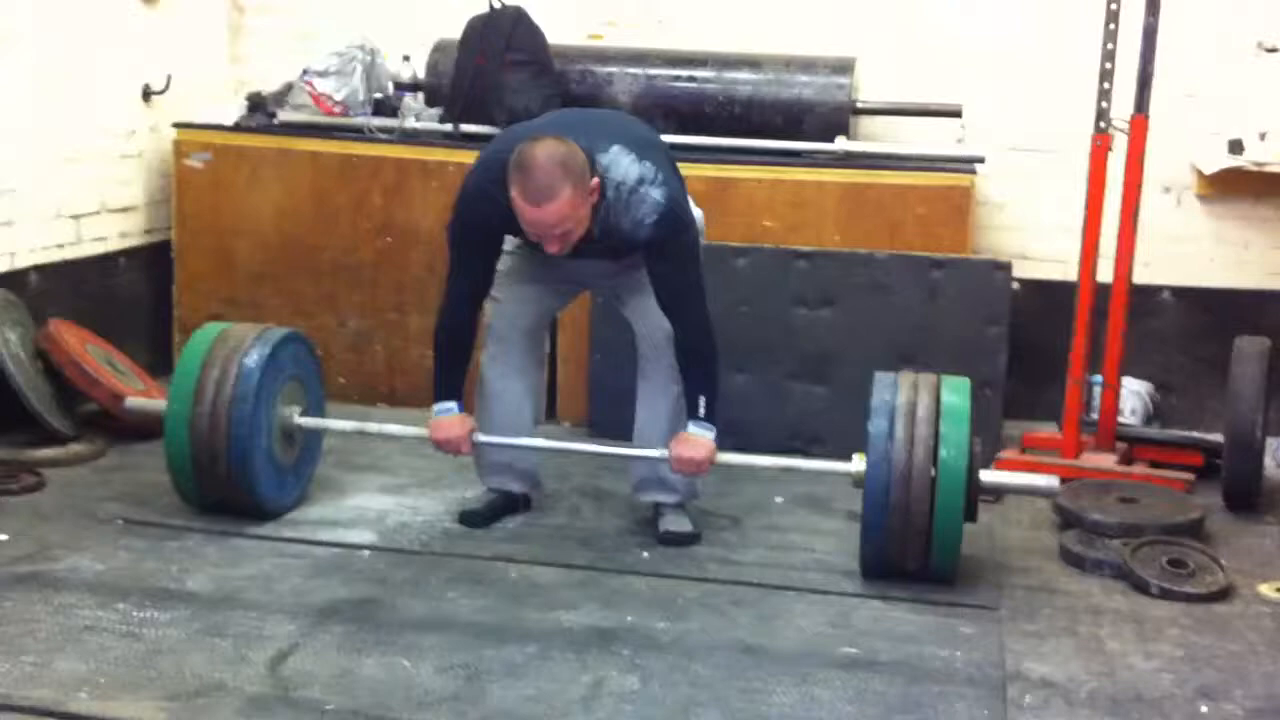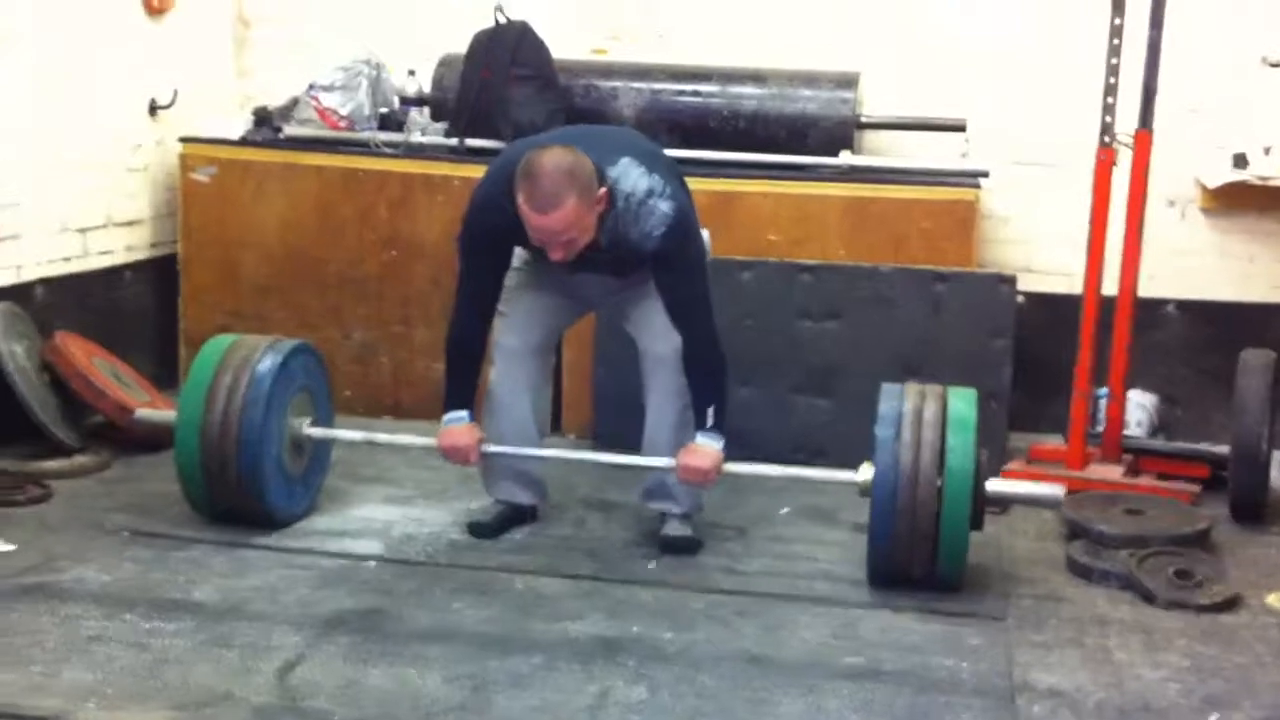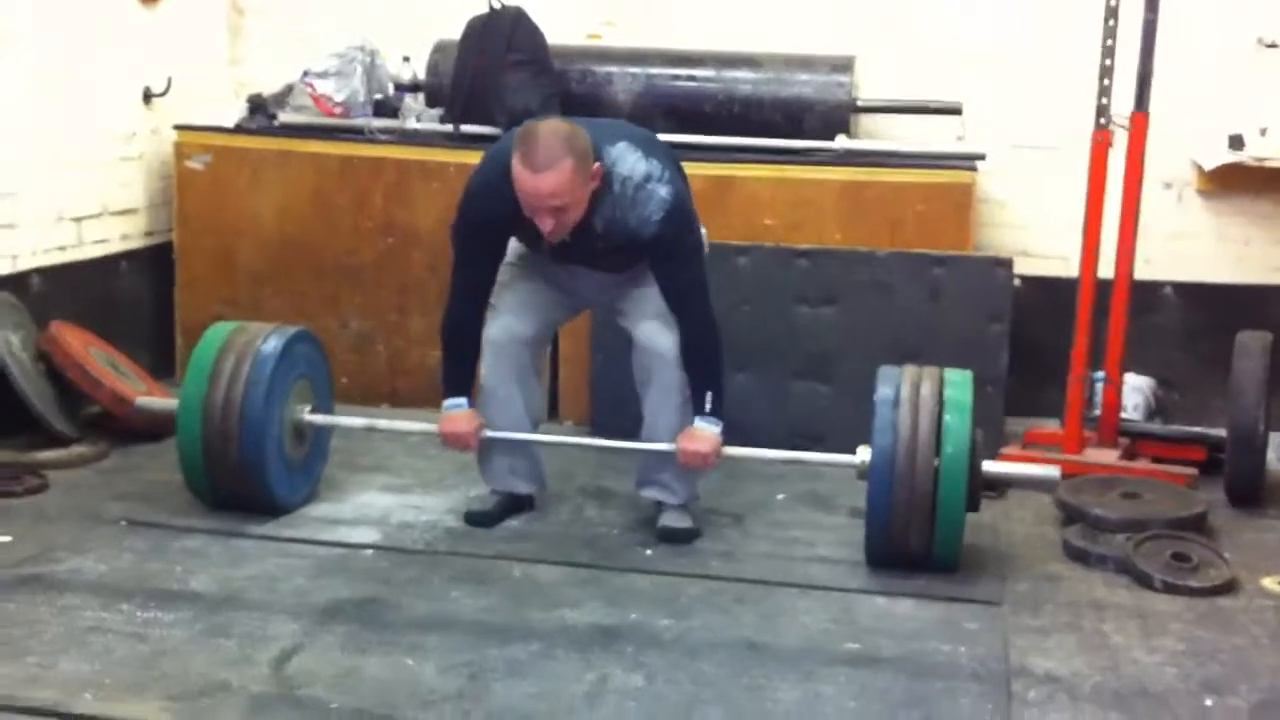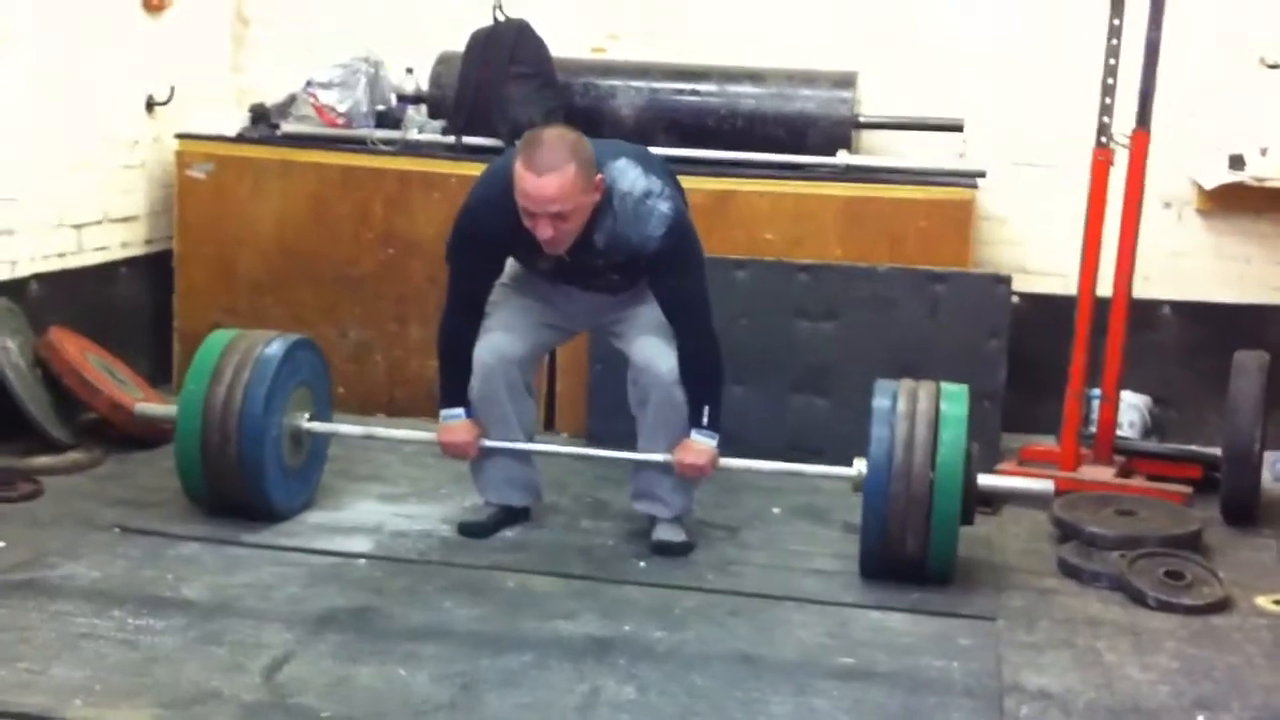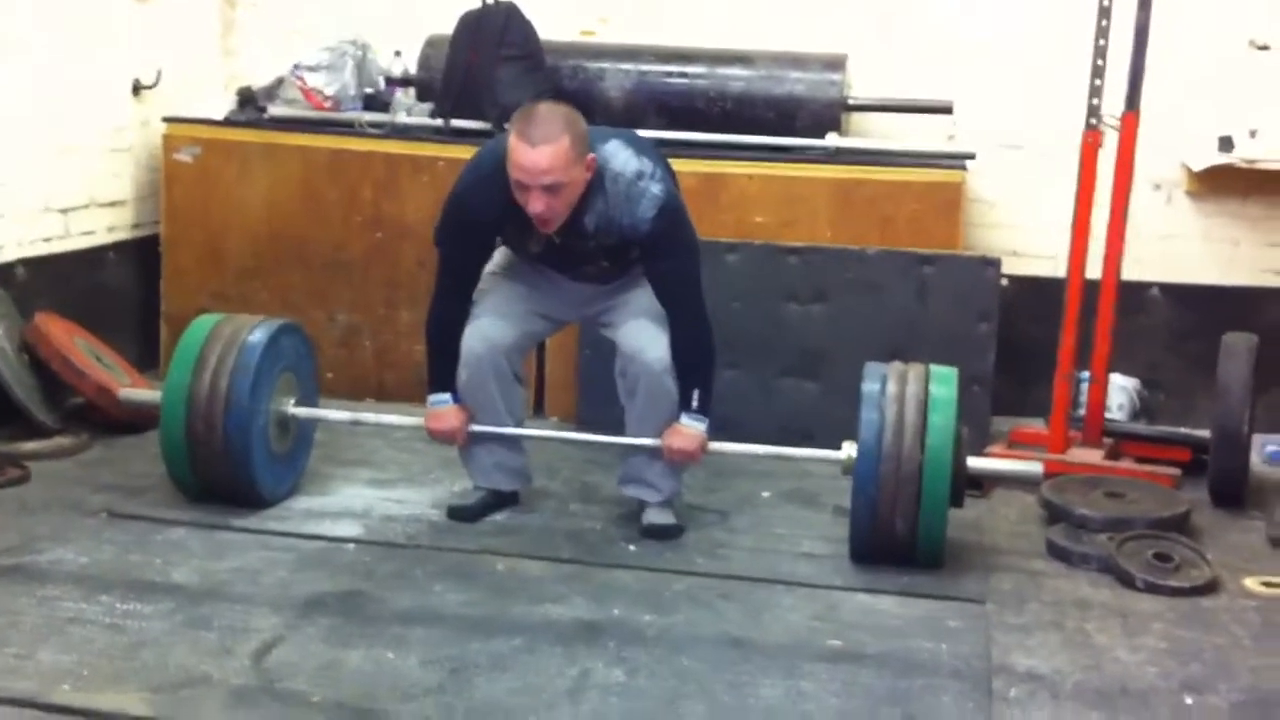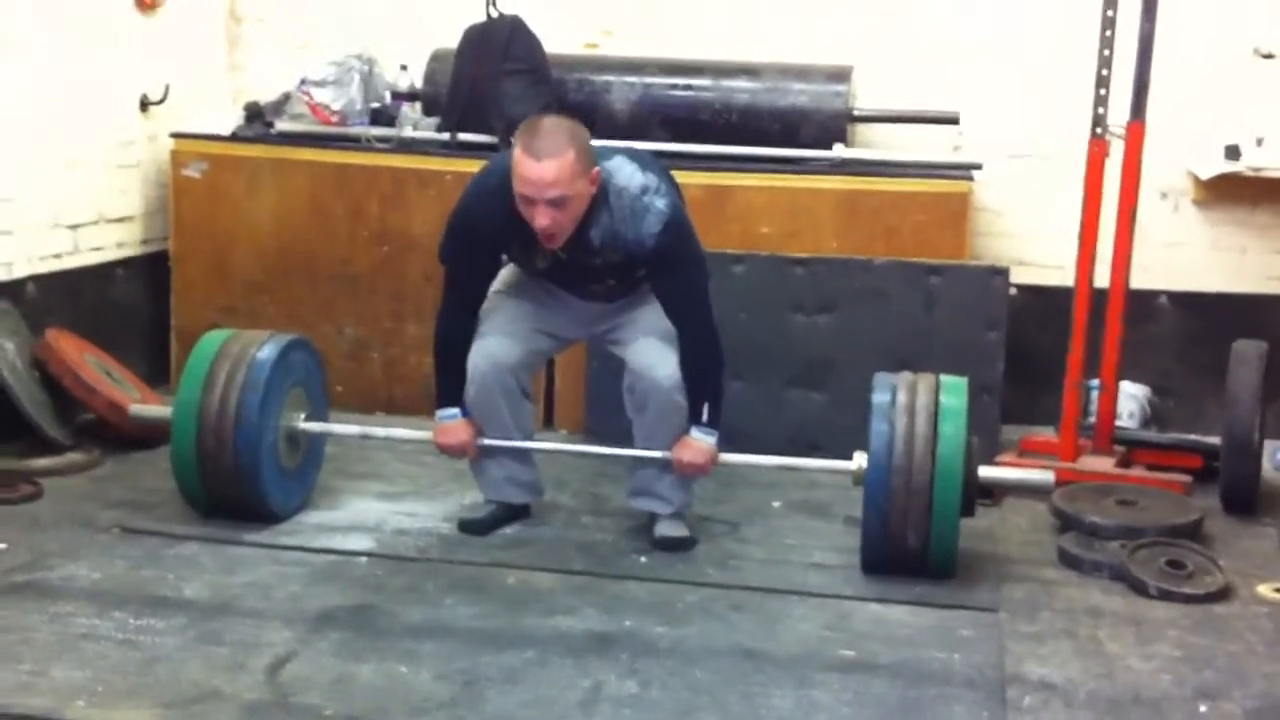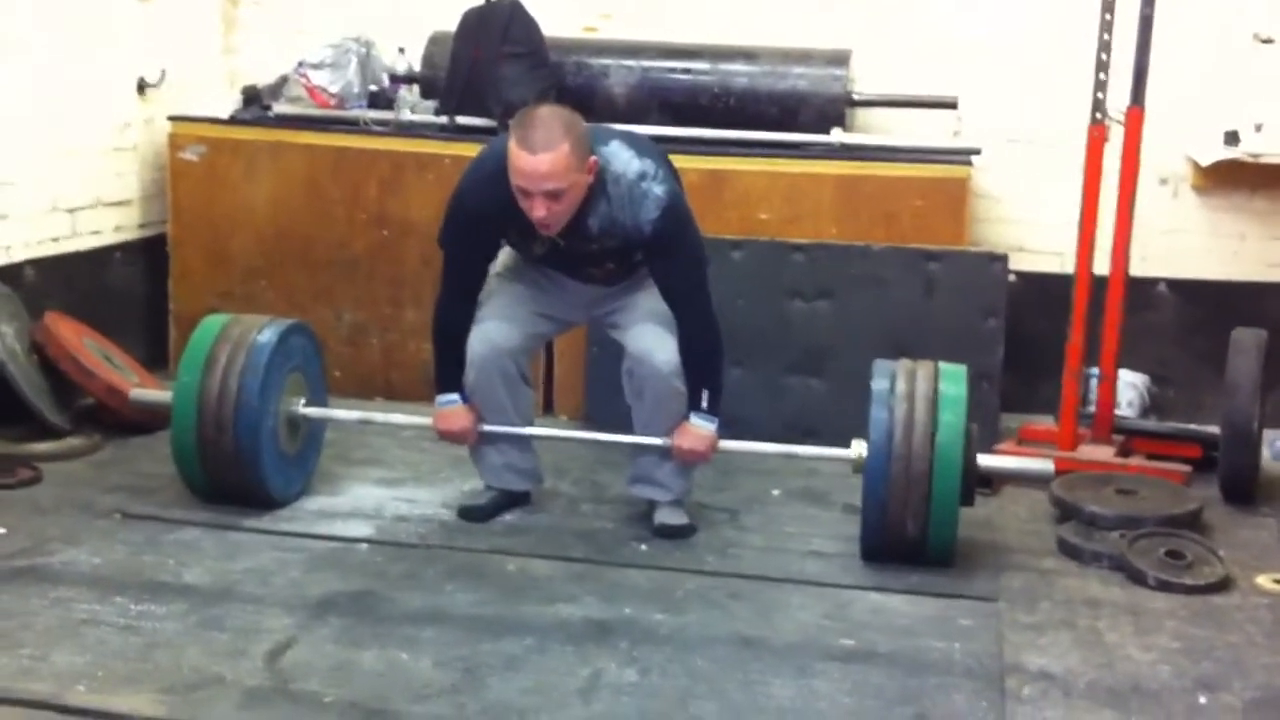
dt=0.4s
person 1, frame 1
left shoulder: (651, 200)
right shoulder: (486, 189)
left elbow: (688, 315)
right elbow: (463, 298)
left wrist: (701, 425)
right wrist: (446, 405)
left hip: (642, 251)
left knee: (664, 336)
right knee: (506, 330)
left ankle: (668, 497)
right ankle: (508, 483)
person 1, frame 2
left shoulder: (657, 209)
right shoulder: (496, 197)
left elbow: (696, 324)
right elbow: (474, 307)
left wrist: (708, 436)
right wrist: (457, 413)
left hip: (647, 270)
left knee: (670, 350)
right knee: (513, 344)
left ankle: (673, 505)
right ankle: (514, 494)
person 1, frame 3
left shoulder: (652, 193)
right shoulder: (492, 184)
left elbow: (693, 309)
right elbow: (468, 293)
left wrist: (707, 419)
right wrist: (457, 400)
left hip: (643, 266)
left knee: (666, 345)
right knee: (503, 336)
left ankle: (671, 495)
right ankle: (511, 483)
person 1, frame 4
left shoulder: (652, 209)
right shoulder: (490, 200)
left elbow: (694, 324)
right elbow: (463, 307)
left wrist: (703, 432)
right wrist: (455, 409)
left hip: (640, 289)
right hip: (542, 284)
left knee: (664, 367)
right knee: (492, 356)
left ankle: (665, 509)
right ankle: (506, 496)
person 1, frame 5
left shoulder: (644, 192)
right shoulder: (482, 182)
left elbow: (687, 306)
right elbow: (452, 290)
left wrist: (693, 416)
right wrist: (442, 395)
left hip: (631, 276)
right hip: (533, 270)
left knee: (655, 357)
right knee: (479, 346)
left ankle: (654, 494)
right ankle: (496, 481)
person 1, frame 6
left shoulder: (649, 207)
right shoulder: (486, 198)
left elbow: (695, 320)
right elbow: (458, 306)
left wrist: (703, 430)
right wrist: (450, 410)
left hip: (638, 295)
right hip: (540, 289)
left knee: (663, 374)
right knee: (486, 365)
left ankle: (664, 505)
right ankle: (508, 494)
person 1, frame 7
left shoulder: (647, 191)
right shoulder: (484, 183)
left elbow: (693, 305)
right elbow: (457, 291)
left wrist: (703, 415)
right wrist: (449, 395)
left hip: (637, 278)
right hip: (537, 272)
left knee: (662, 361)
right knee: (485, 349)
left ankle: (664, 492)
right ankle: (508, 480)
